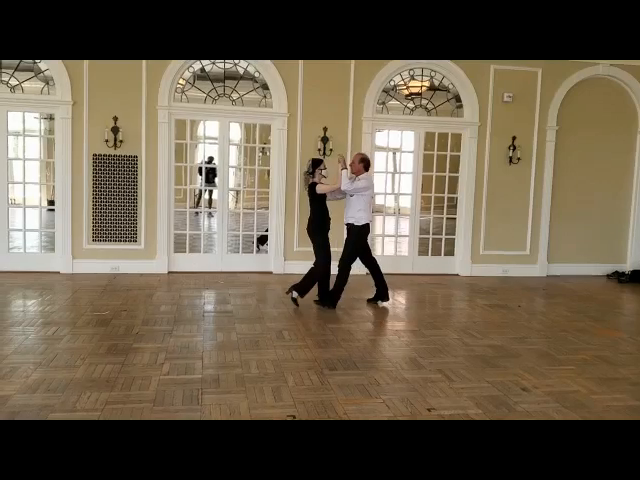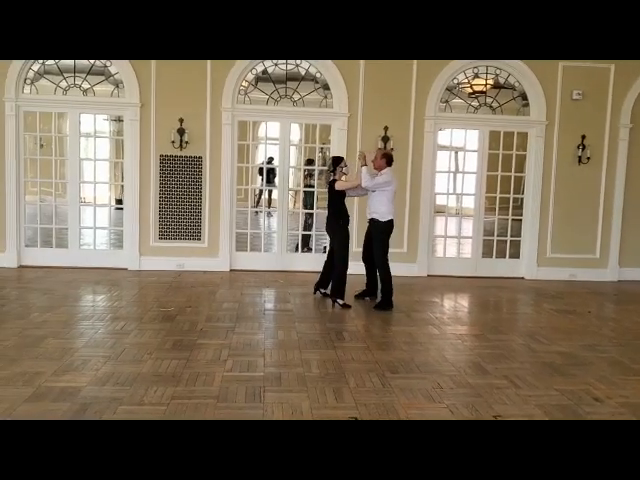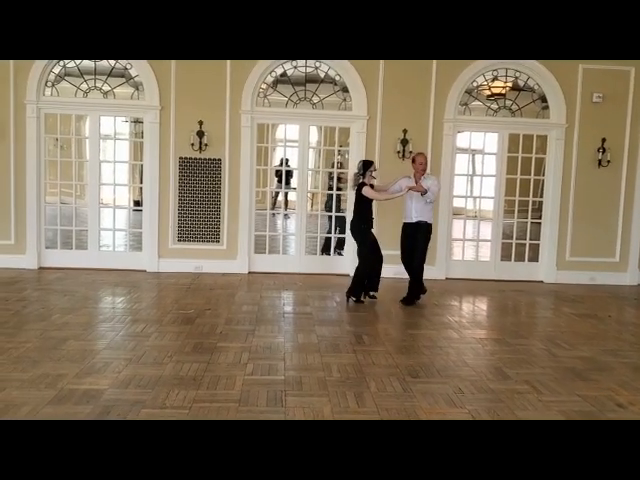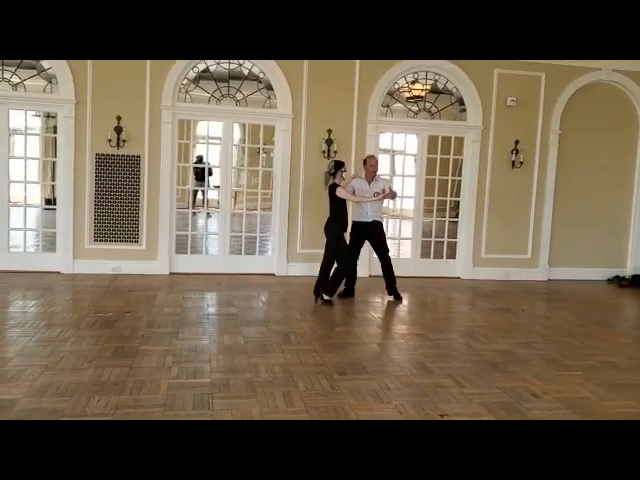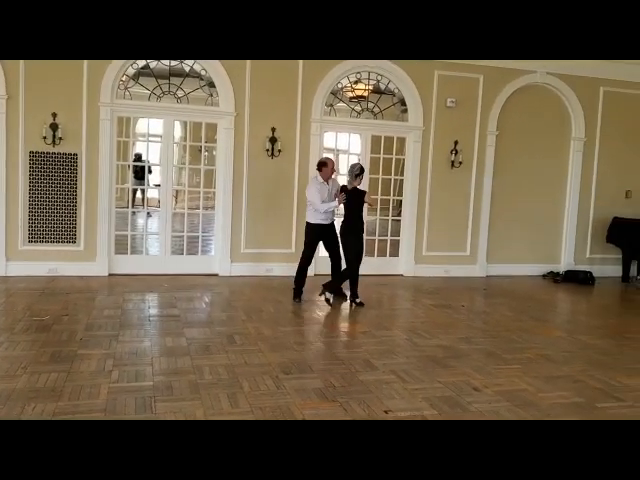
dt=1s
person 1, frame 1
left shoulder: (366, 182)
right shoulder: (355, 180)
left elbow: (346, 187)
right elbow: (342, 191)
left wrist: (343, 167)
left hip: (359, 228)
right hip: (355, 227)
left knee: (344, 263)
right knee: (368, 260)
left ankle: (333, 299)
right ankle: (382, 293)
person 1, frame 2
left shoulder: (387, 177)
right shoulder: (378, 177)
left elbow: (366, 184)
right elbow: (363, 188)
left wrist: (363, 164)
left hip: (383, 224)
right hip: (375, 222)
left knee: (380, 261)
right knee: (368, 257)
left ankle: (387, 300)
right ankle: (371, 290)
person 1, frame 3
left shoulder: (432, 181)
right shoulder: (405, 181)
left elbow: (432, 197)
right elbow: (388, 192)
left wrist: (424, 191)
left hip: (424, 225)
right hip: (408, 224)
left knee: (417, 260)
right knee: (406, 258)
left ankle: (412, 294)
right ankle: (419, 287)
person 1, frame 4
left shoulder: (383, 182)
right shoulder: (356, 181)
left elbow: (391, 193)
left wrist: (392, 194)
left hip: (375, 224)
right hip: (358, 223)
left knee: (384, 257)
right knee: (352, 257)
left ankle: (392, 289)
right ankle: (349, 289)
person 1, frame 5
left shoulder: (333, 183)
right shoulder: (313, 185)
left elbow: (343, 193)
right elbow: (320, 208)
right wrist: (336, 203)
left hip: (329, 225)
right hip: (314, 226)
left knee: (336, 257)
right knee: (306, 259)
left ankle: (335, 288)
right ankle: (297, 290)
person 2, frame 1
left shoulder: (317, 185)
right shoulder: (316, 186)
left elbow: (333, 193)
right elbow: (337, 186)
left hip: (319, 228)
right hip: (317, 228)
left knee: (323, 262)
right knee: (323, 263)
left ankle: (324, 295)
right ankle: (297, 290)
person 2, frame 2
left shoulder: (340, 183)
right shoulder: (335, 183)
left elbow: (355, 185)
right elbow: (356, 183)
left hip: (338, 224)
right hip: (337, 224)
left knee: (333, 258)
right knee: (341, 260)
left ankle: (321, 286)
right ankle: (337, 297)
person 2, frame 3
left shoulder: (369, 186)
right shoulder: (363, 187)
left elbow: (386, 189)
right elbow: (381, 197)
left wrist: (403, 182)
right wrist: (402, 192)
left hip: (363, 227)
right hip: (359, 227)
left knee: (377, 258)
right knee: (366, 261)
left ankle: (369, 289)
right ankle: (353, 294)
person 2, frame 4
left shoulder: (335, 187)
right shoulder: (336, 188)
left elbow: (351, 196)
right elbow: (355, 199)
right wrist: (377, 198)
left hip: (334, 228)
right hip: (334, 229)
left knee: (329, 260)
right knee: (345, 262)
left ankle: (320, 292)
right ankle: (326, 292)
person 2, frame 5
left shoulder: (344, 189)
right shoulder: (361, 193)
right elbow: (371, 202)
right wrist: (366, 199)
left hip: (346, 230)
right hip: (354, 233)
left knee: (353, 265)
right knee: (353, 266)
left ankle: (354, 297)
right ankle: (329, 287)
